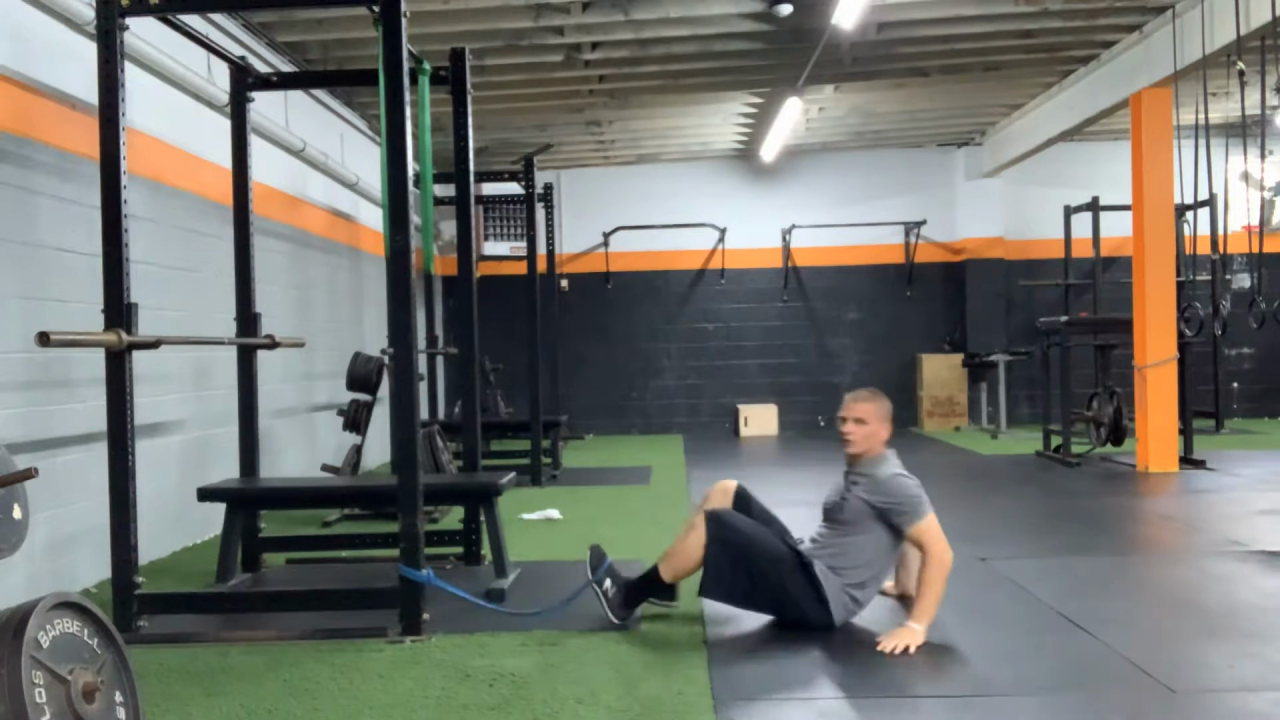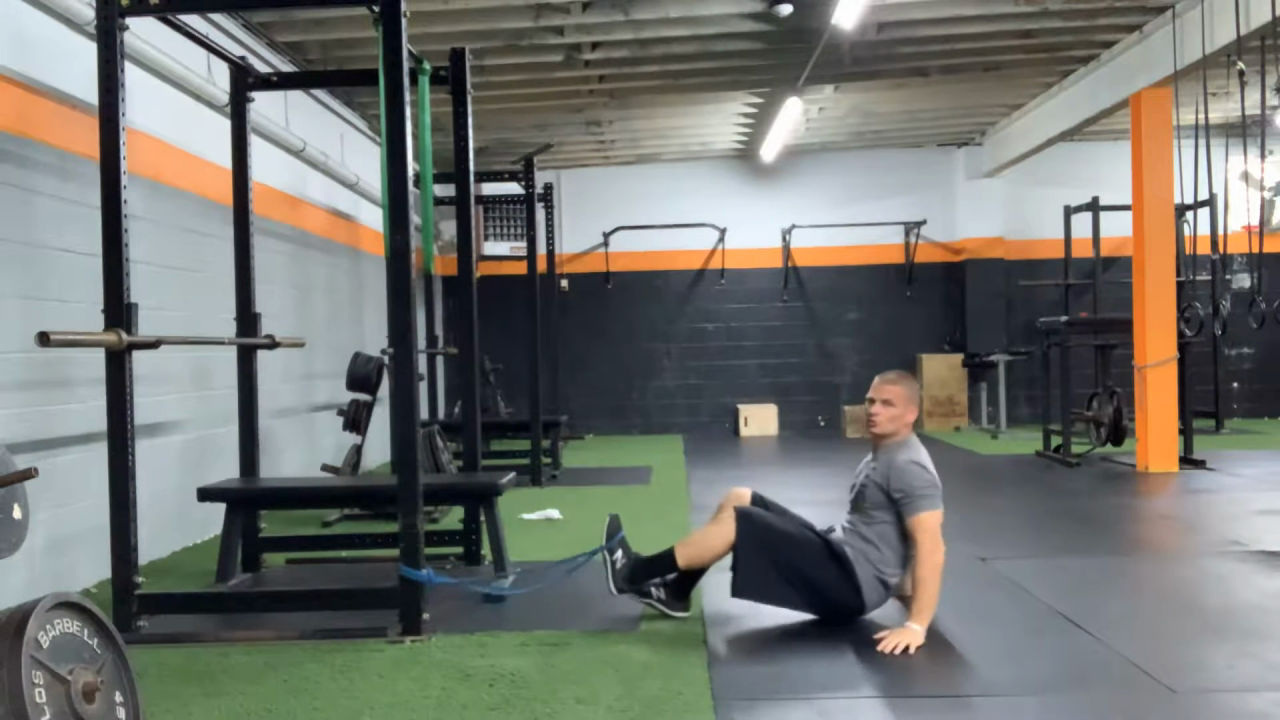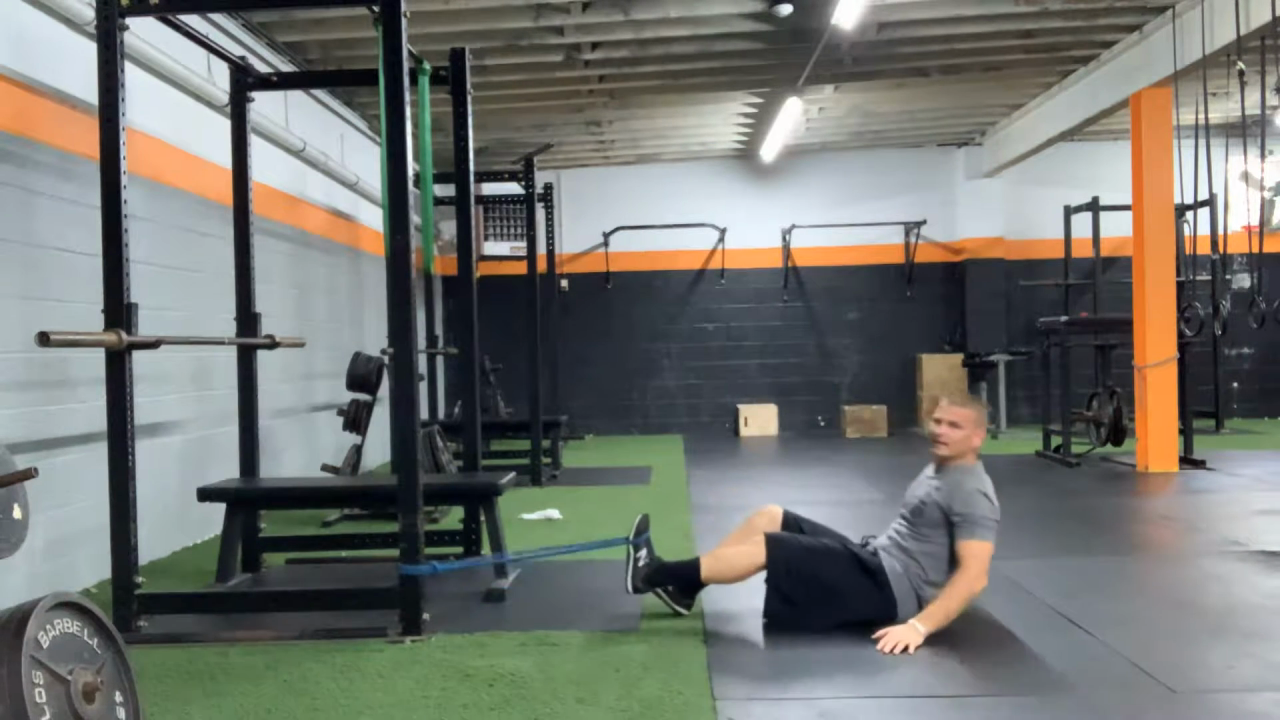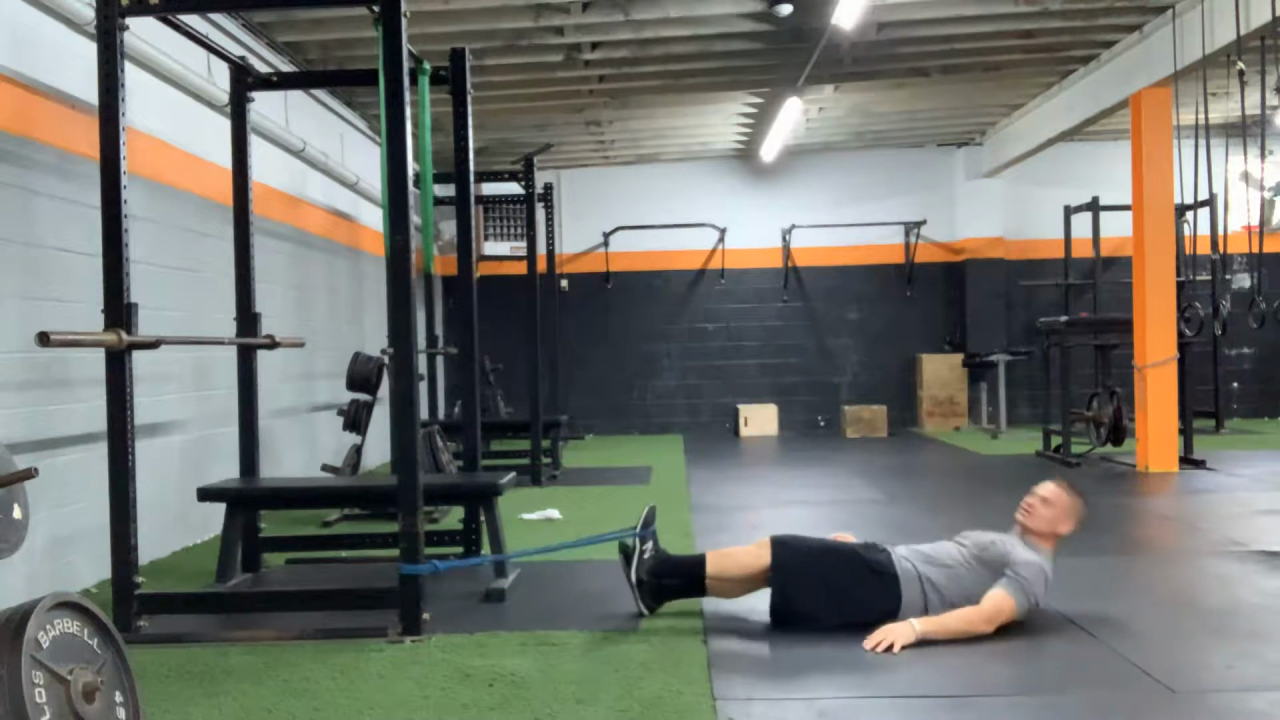
dt=0.5s
person 1, frame 1
left shoulder: (890, 482)
right shoulder: (861, 470)
left elbow: (938, 552)
right elbow: (899, 537)
left wrist: (916, 625)
right wrist: (903, 585)
left hip: (819, 600)
right hip: (806, 565)
left knee: (711, 524)
right knee: (725, 492)
left ankle: (629, 597)
right ankle: (660, 584)
person 1, frame 2
left shoulder: (907, 466)
right shoulder: (884, 454)
left elbow: (932, 548)
right elbow: (906, 532)
left wrist: (916, 626)
right wrist: (903, 582)
left hip: (852, 585)
right hip: (837, 555)
left knee: (737, 520)
right knee: (739, 500)
left ankle: (635, 573)
right ankle: (676, 592)
person 1, frame 3
left shoulder: (972, 496)
right shoulder: (939, 471)
left elbow: (973, 576)
left wrist: (917, 626)
left hip: (888, 590)
right hip: (870, 560)
left knee: (762, 548)
right knee: (769, 517)
left ankle: (655, 574)
right ankle: (682, 589)
person 1, frame 4
left shoulder: (1031, 567)
right shoulder: (1008, 544)
left elbow: (986, 617)
left wrist: (914, 627)
right wrist: (862, 543)
left hip: (896, 588)
right hip: (889, 565)
left knee: (770, 552)
right knee: (763, 570)
left ankle: (663, 567)
right ankle: (657, 587)
